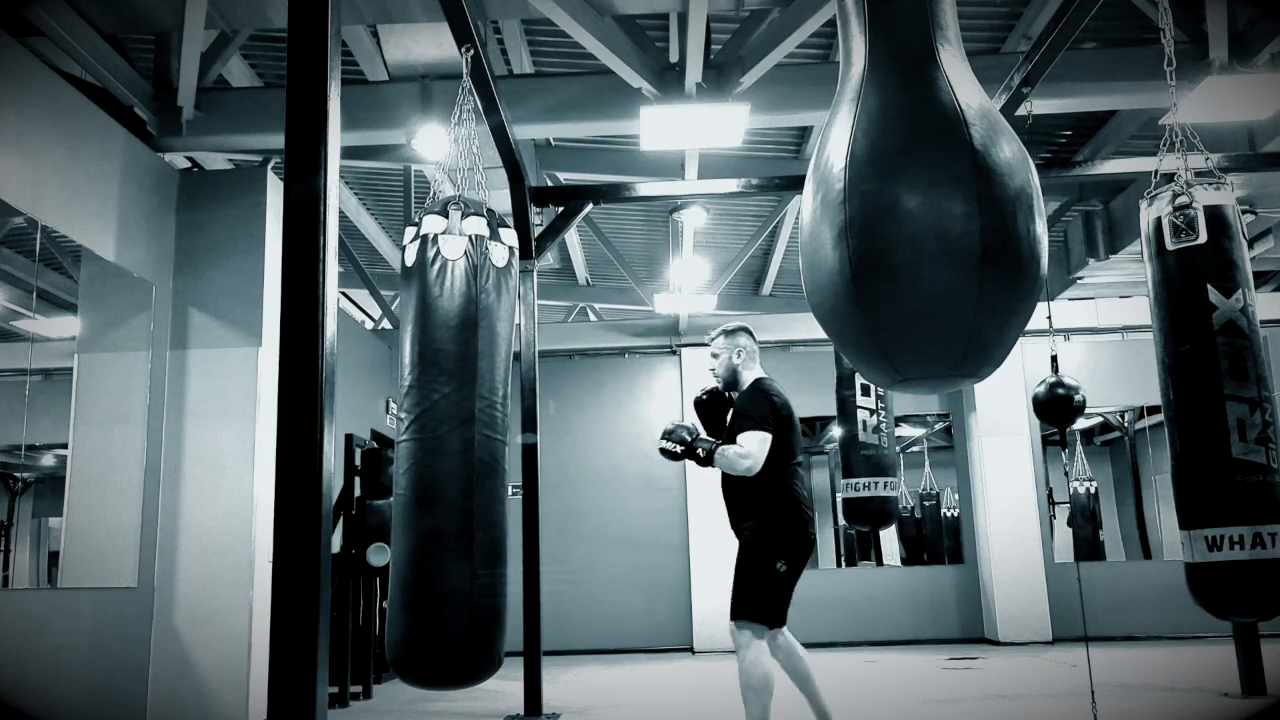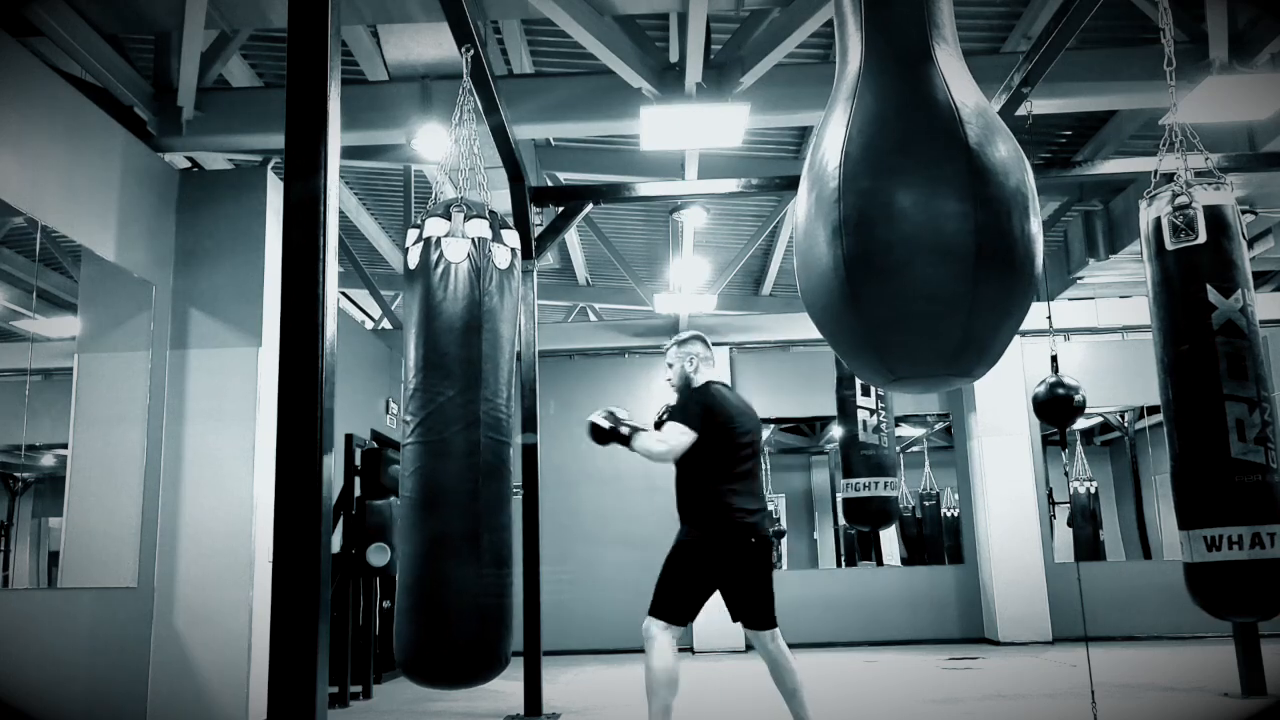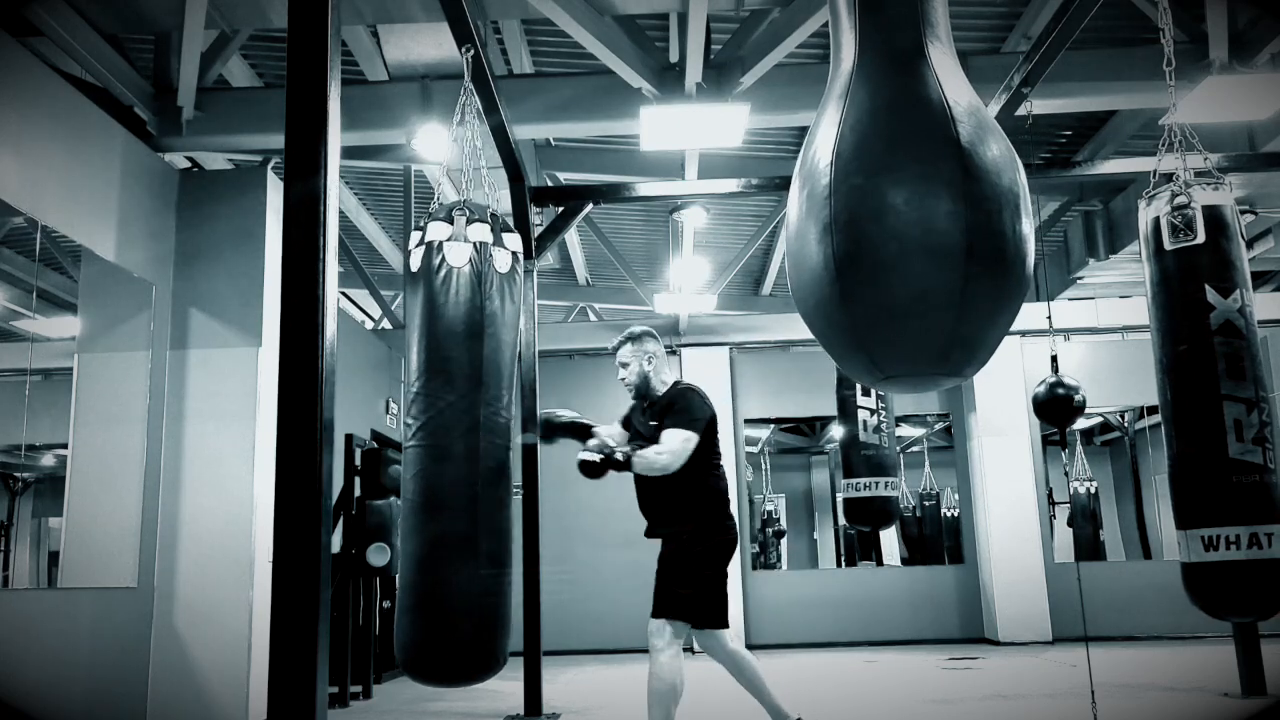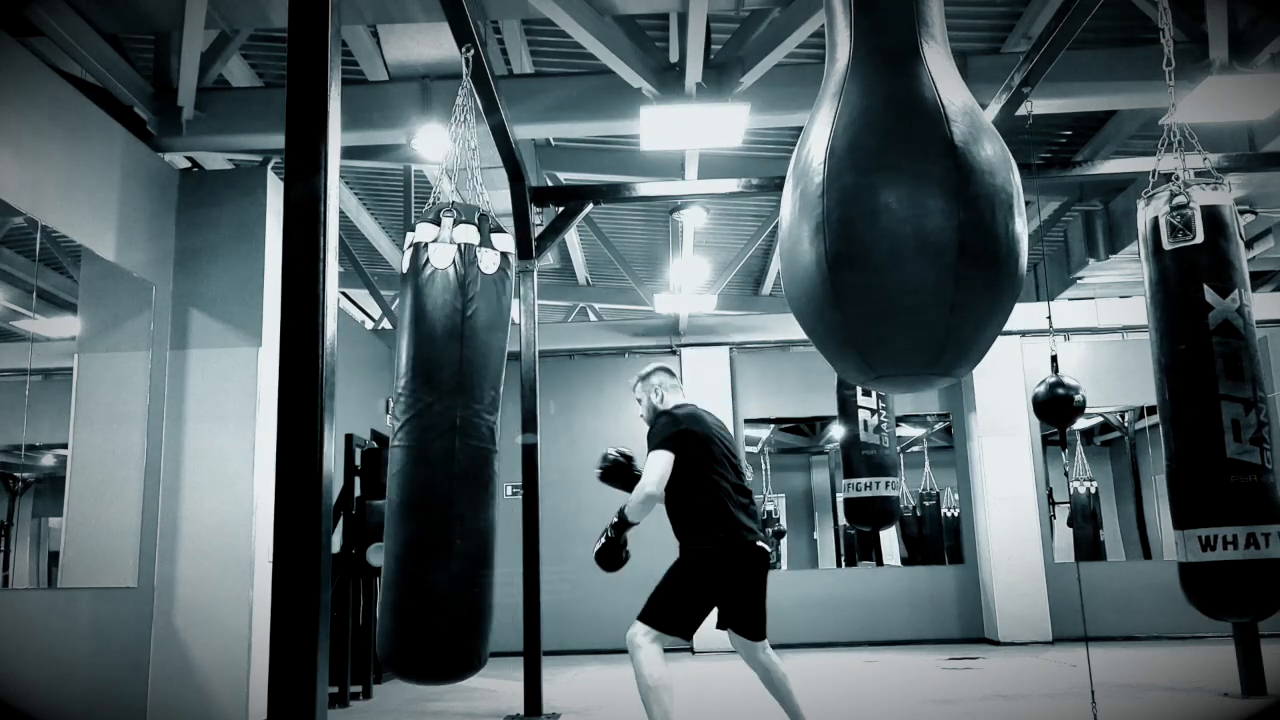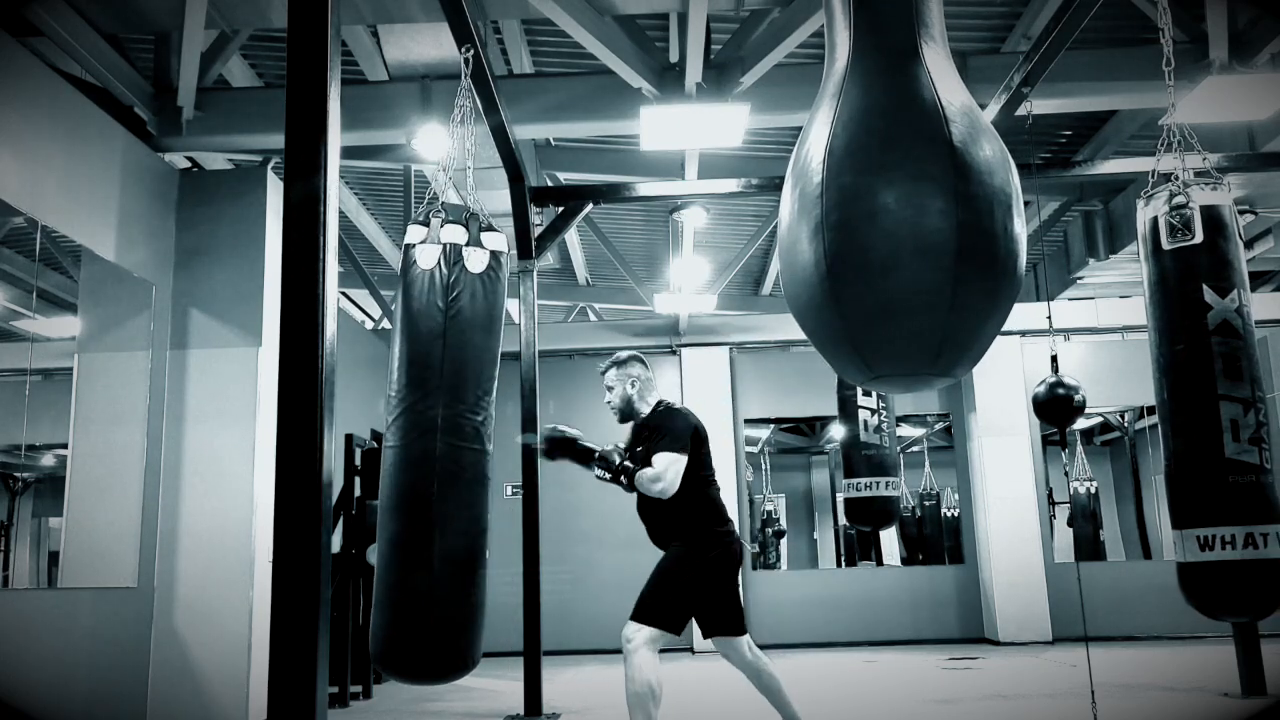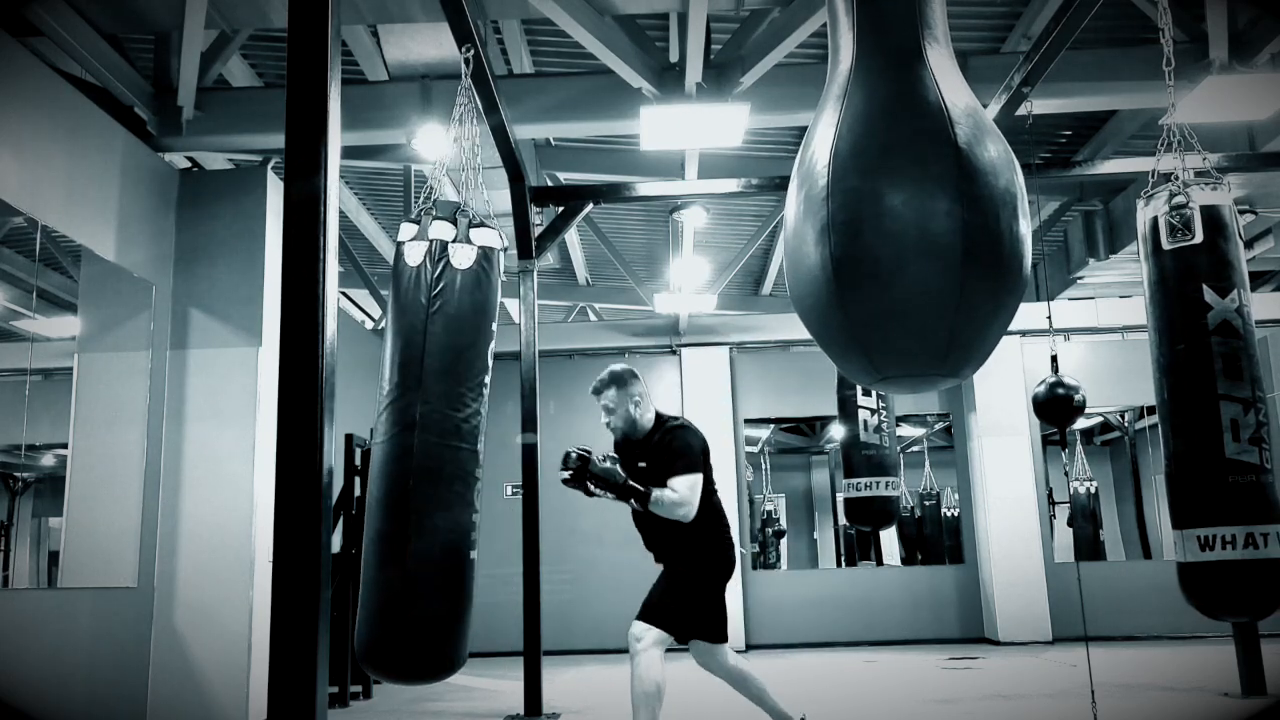
dt=0.3s
person 1, frame 1
left shoulder: (760, 397)
right shoulder: (754, 397)
left elbow: (748, 461)
right elbow: (737, 455)
left wrist: (696, 444)
right wrist: (714, 429)
left hip: (774, 531)
right hip: (783, 529)
left knee: (749, 634)
right knee: (769, 633)
person 1, frame 2
left shoulder: (700, 398)
right shoulder: (739, 406)
left elbow: (662, 448)
left wrist: (620, 430)
left hip: (712, 536)
right hip: (752, 534)
left knee: (658, 631)
right knee: (762, 635)
person 1, frame 3
left shoulder: (685, 399)
right shoulder: (644, 407)
left elbow: (668, 458)
right elbow: (612, 440)
left wrist: (619, 456)
left hip: (698, 534)
right hip: (684, 534)
left knee: (663, 634)
right knee: (713, 638)
person 1, frame 4
left shoulder: (671, 422)
right shoulder: (707, 423)
left elbow: (652, 489)
left wrist: (616, 528)
left hip: (714, 549)
right hip: (751, 548)
left knee: (643, 640)
right knee: (752, 646)
person 1, frame 5
left shoulder: (671, 419)
right shoulder: (646, 426)
left elbow: (663, 483)
right elbow: (626, 463)
left wrist: (621, 472)
left hip: (698, 549)
right hip: (716, 548)
left knee: (637, 639)
right knee: (736, 646)
person 1, frame 6
left shoulder: (678, 435)
right shoulder: (625, 441)
left elbow: (684, 508)
right elbow: (613, 490)
left wrist: (624, 487)
right wrist: (585, 475)
left hip: (703, 555)
right hip: (682, 559)
left knee: (643, 639)
right knee: (714, 657)
